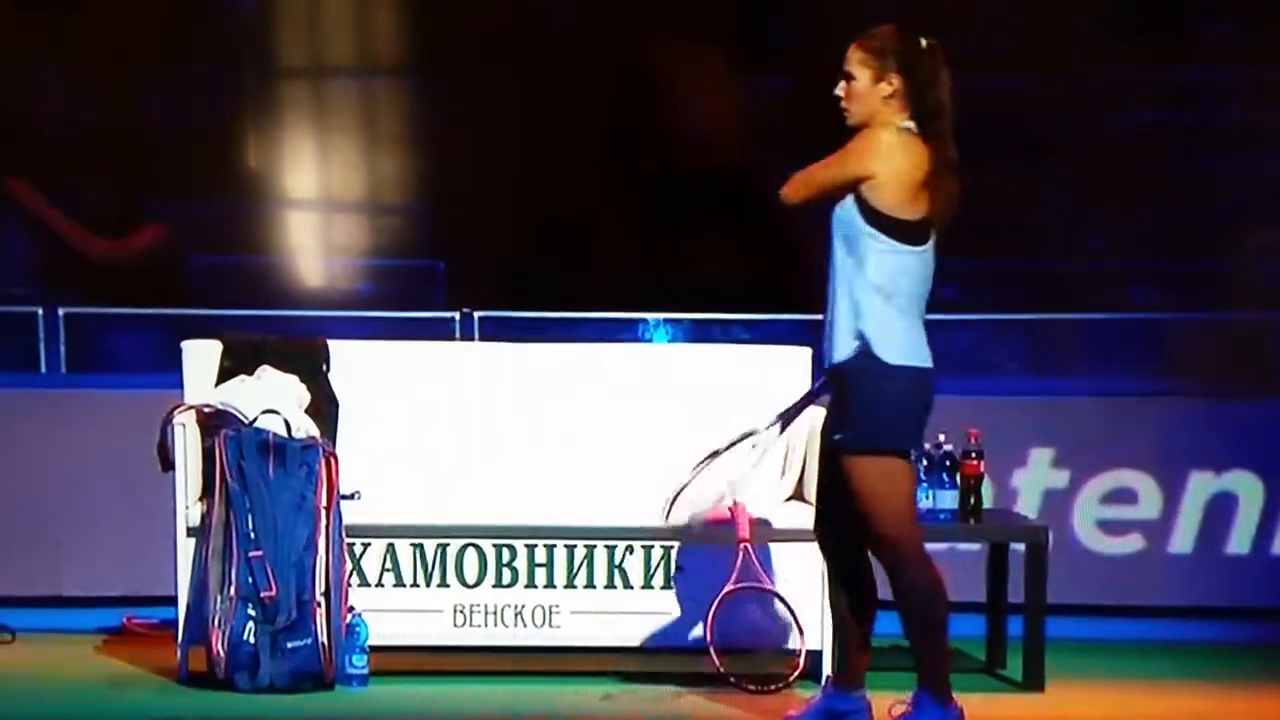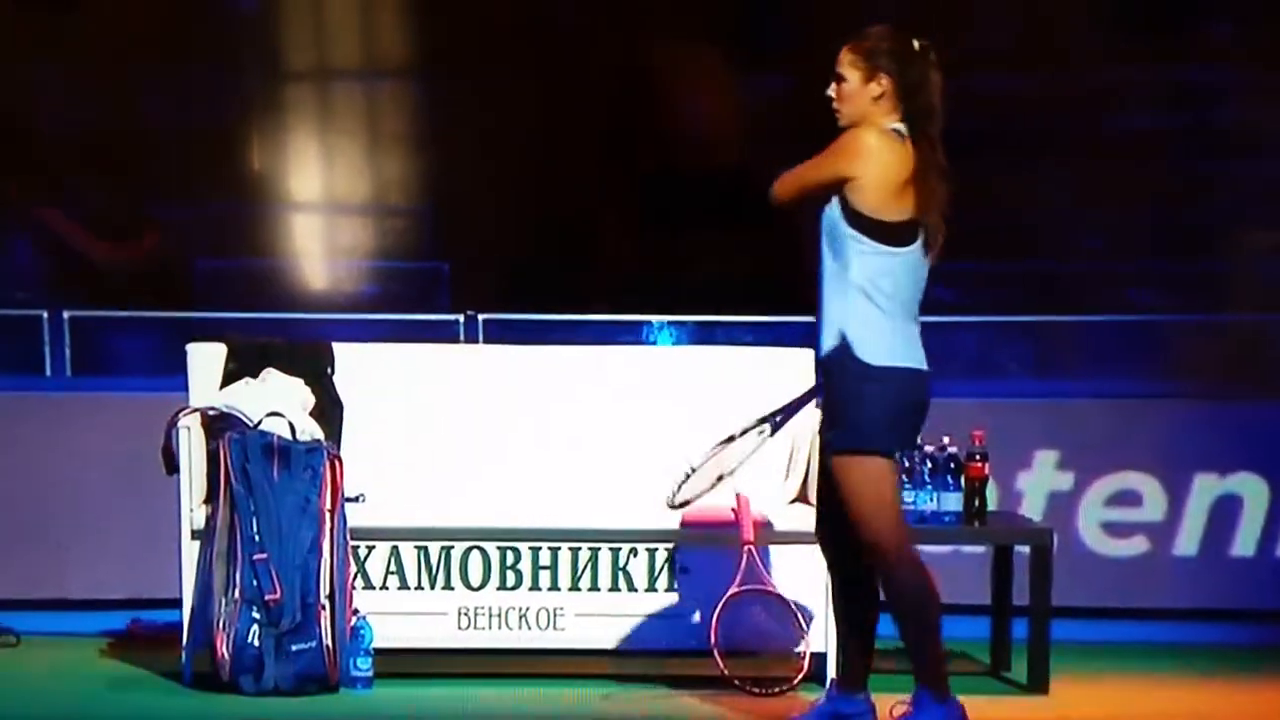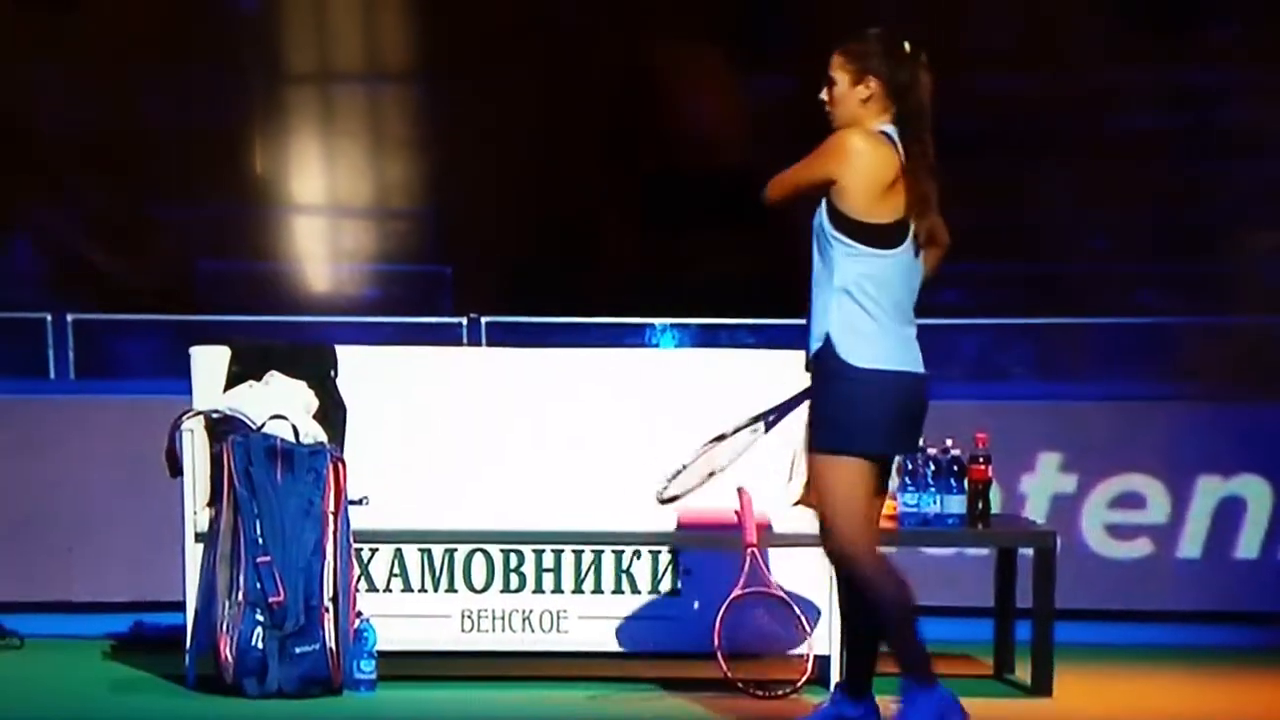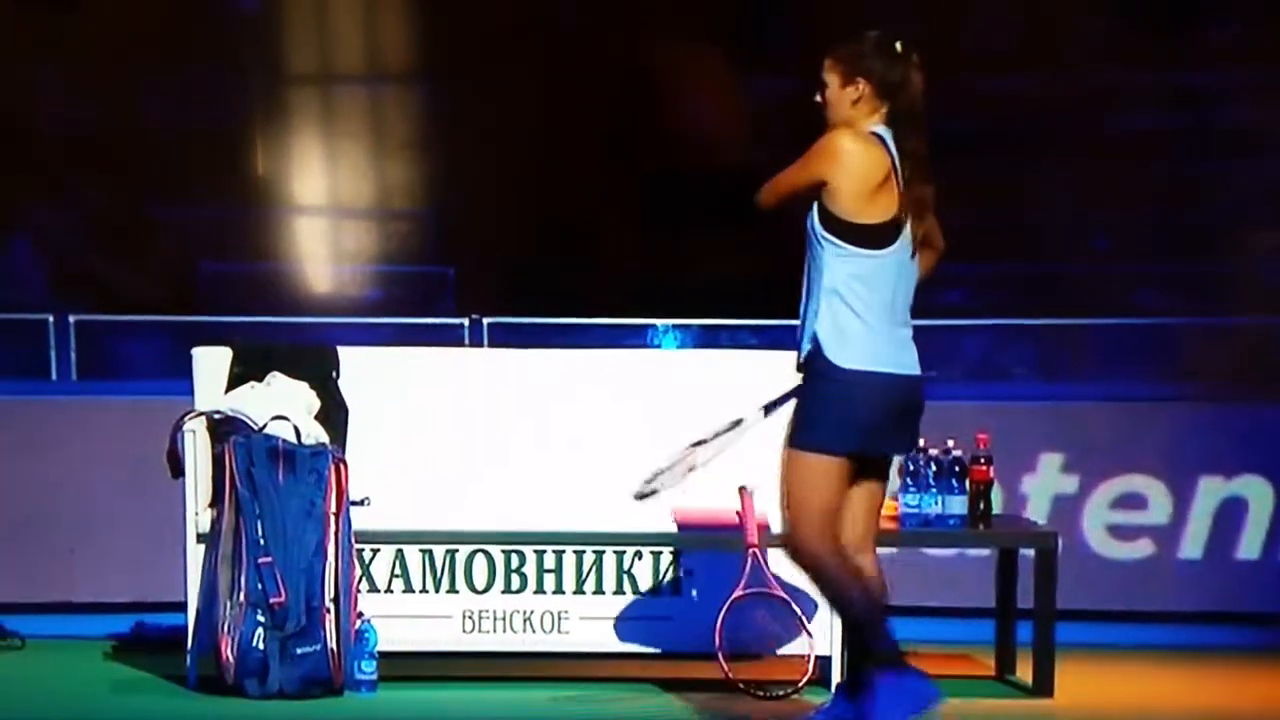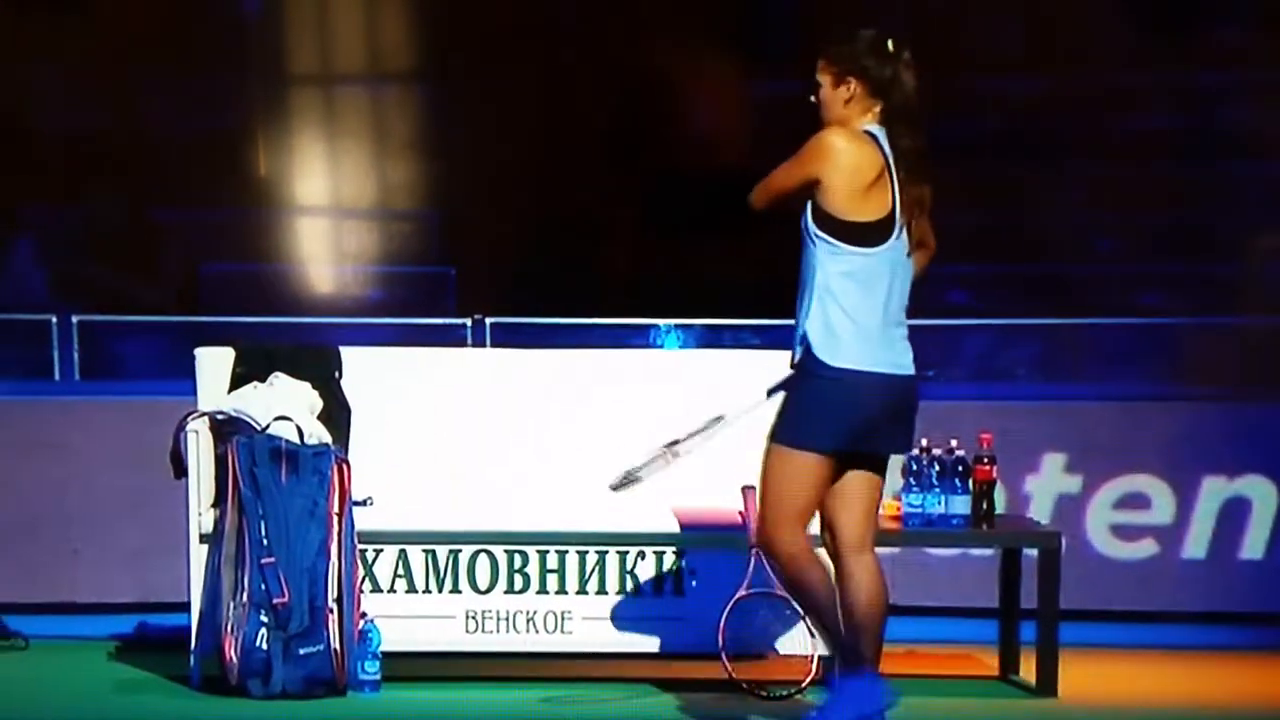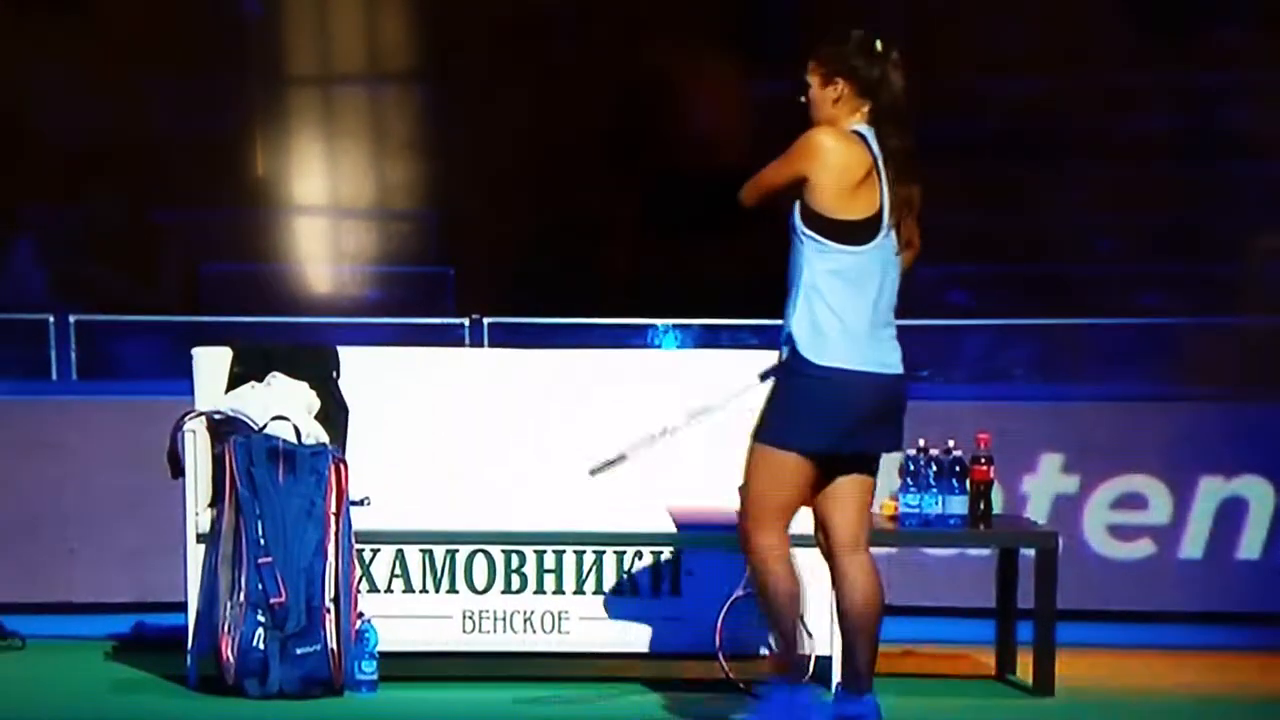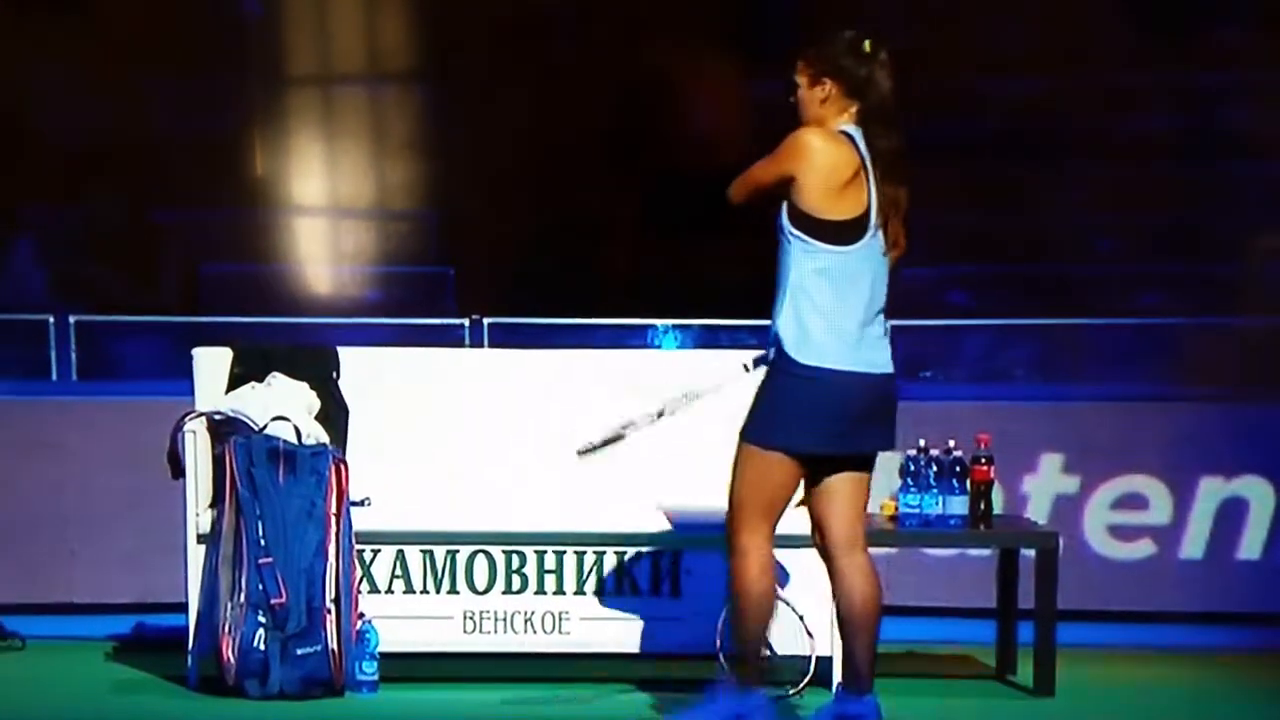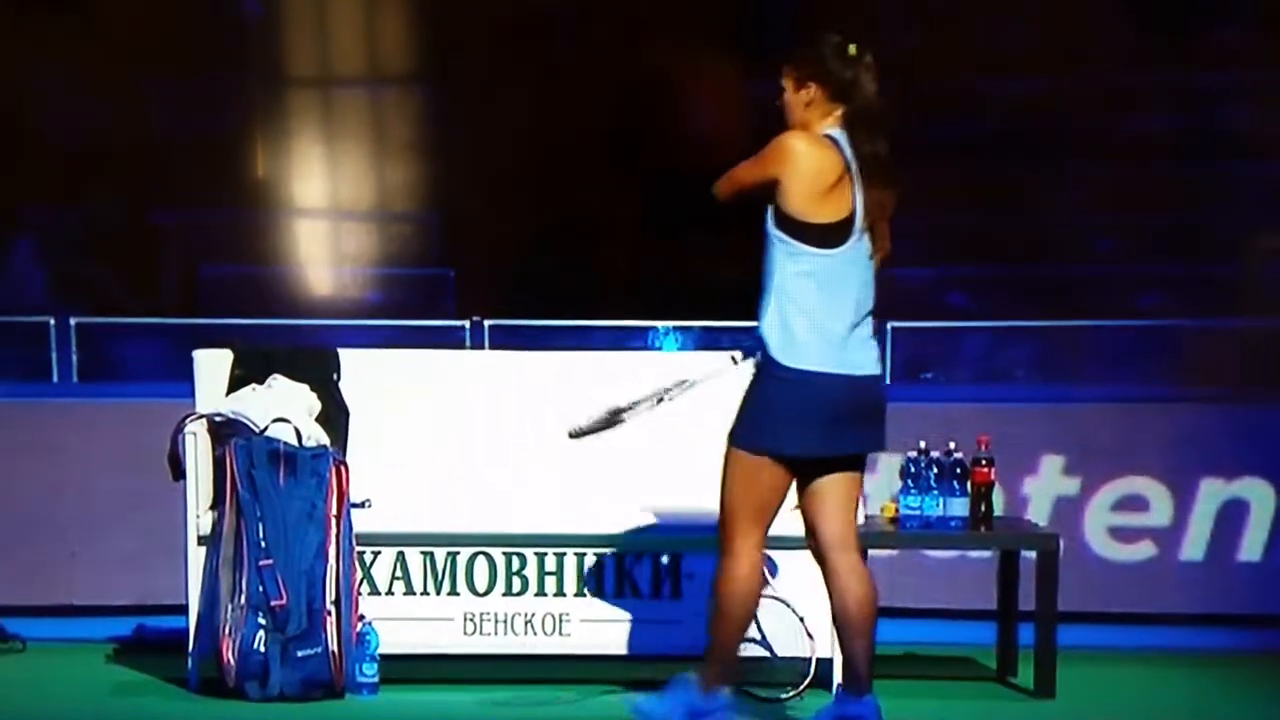
dt=0.1s
person 1, frame 1
left shoulder: (887, 147)
right shoulder: (895, 156)
left elbow: (792, 192)
left wrist: (828, 168)
left hip: (880, 373)
right hip: (867, 371)
left knee: (896, 545)
right knee: (838, 536)
person 1, frame 2
left shoulder: (865, 146)
right shoulder: (910, 156)
left elbow: (781, 191)
right elbow: (931, 243)
left wrist: (825, 174)
left hip: (867, 373)
right hip: (886, 370)
left knee: (883, 546)
right knee: (847, 543)
person 1, frame 3
left shoulder: (854, 149)
right shoulder: (903, 158)
left elbow: (774, 192)
right elbow: (936, 242)
left wrist: (813, 177)
left hip: (857, 375)
right hip: (885, 372)
left knee: (850, 546)
right knee: (849, 546)
person 1, frame 4
left shoulder: (844, 148)
right shoulder: (903, 162)
left elbow: (767, 196)
right elbow: (931, 247)
left hip: (845, 376)
right hip: (891, 377)
left knee: (808, 537)
right knee: (851, 544)
person 1, frame 5
left shoulder: (837, 147)
right shoulder: (899, 161)
left elbow: (760, 198)
right elbow: (923, 247)
left hip: (837, 375)
right hip: (884, 377)
left knee: (780, 533)
right knee: (851, 545)
person 1, frame 6
left shoulder: (825, 145)
right shoulder: (892, 158)
left elbow: (751, 195)
right elbow: (909, 247)
left hip: (823, 375)
right hip: (878, 376)
left knee: (760, 530)
right knee: (844, 544)
person 1, frame 7
left shoulder: (813, 145)
right shoulder: (877, 160)
left elbow: (737, 193)
left hip: (811, 375)
right hip: (866, 377)
left knee: (748, 532)
right knee: (844, 544)
person 1, frame 8
left shoulder: (797, 150)
right shoulder: (863, 164)
left elbow: (724, 189)
left hip: (795, 378)
right hip: (854, 380)
left knee: (741, 539)
right knee: (838, 546)
